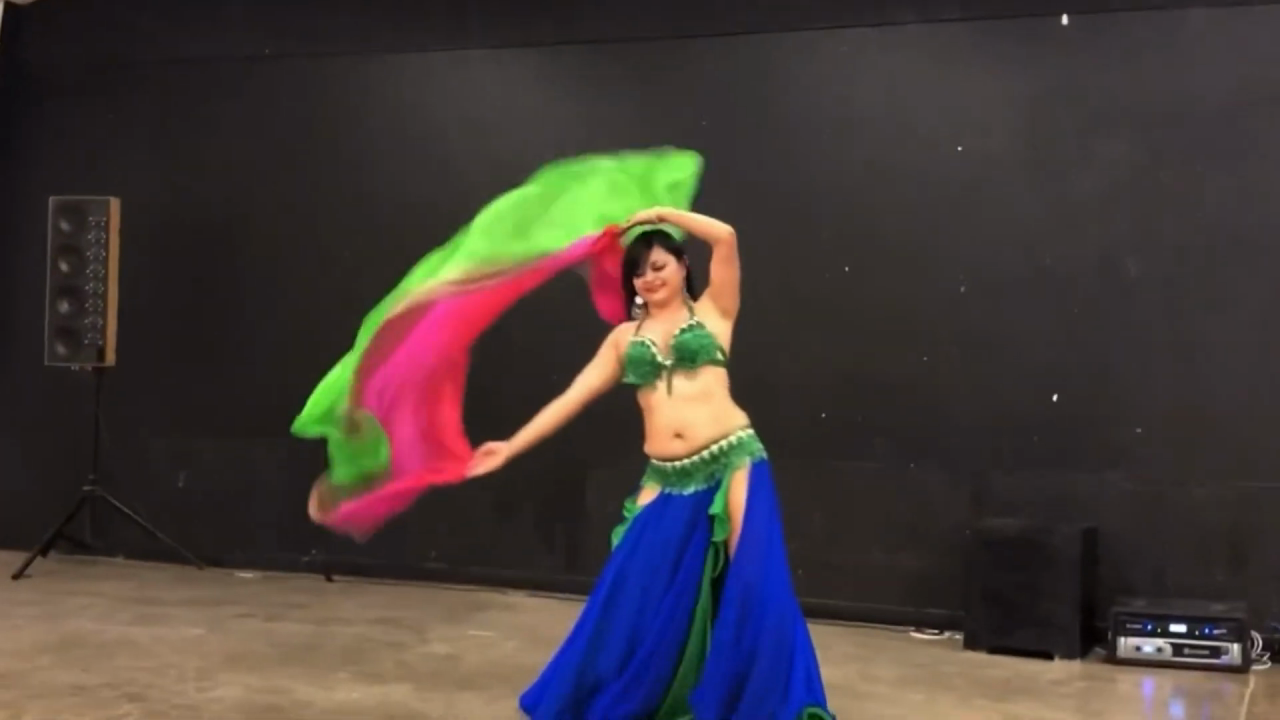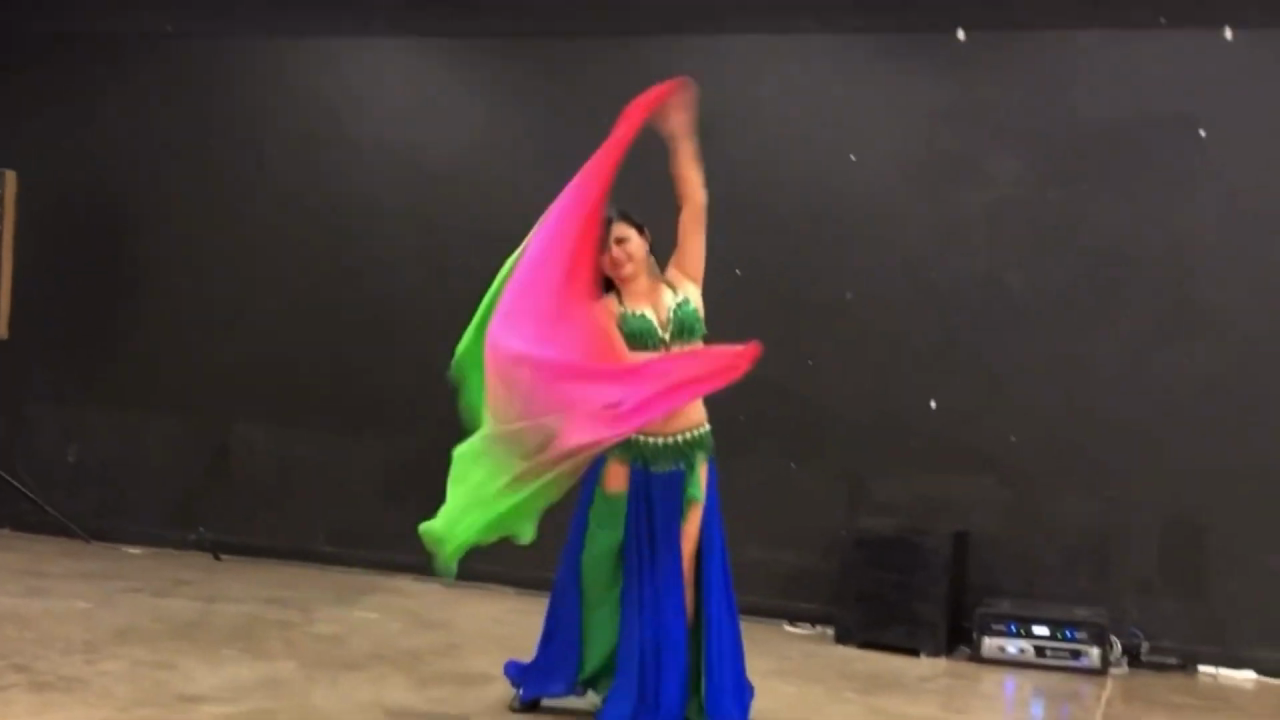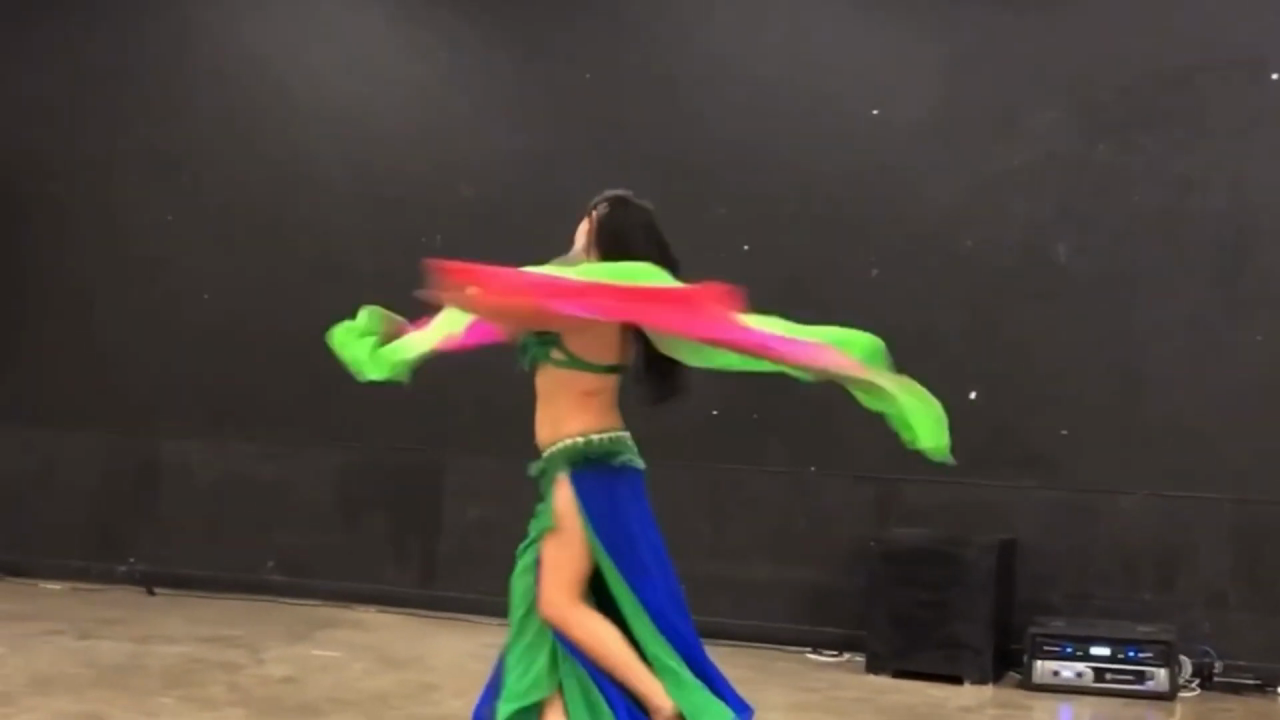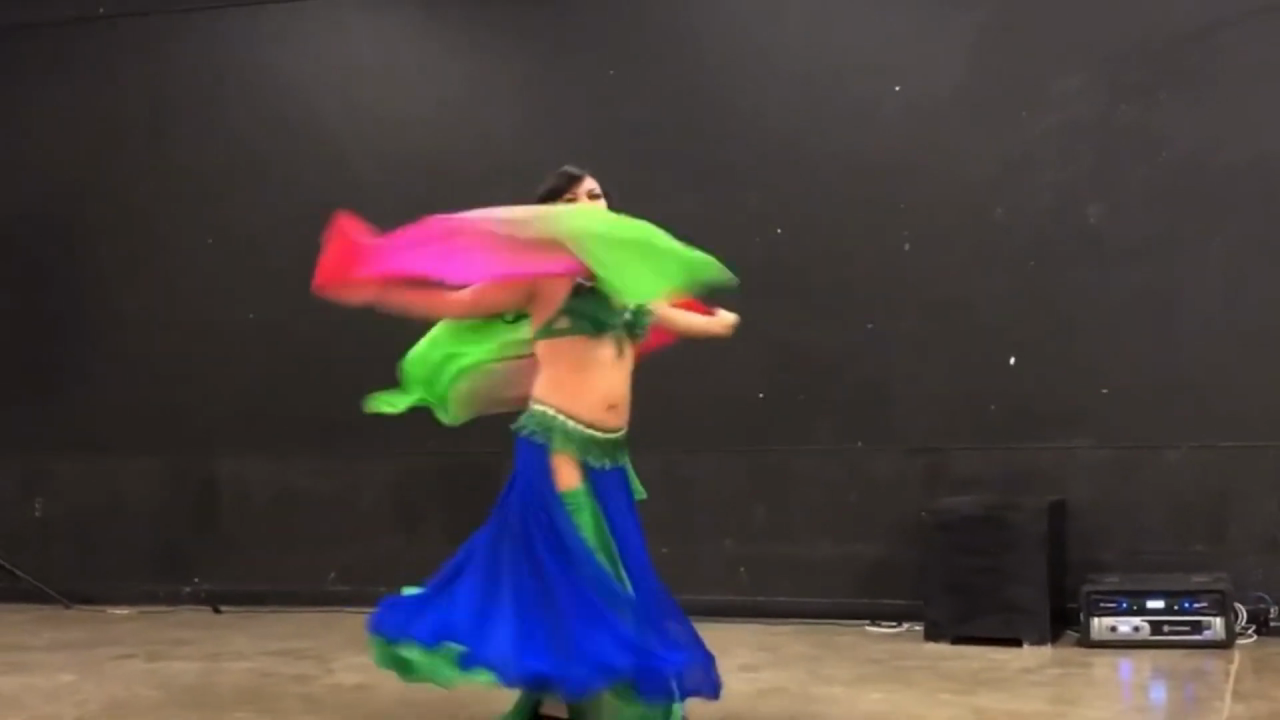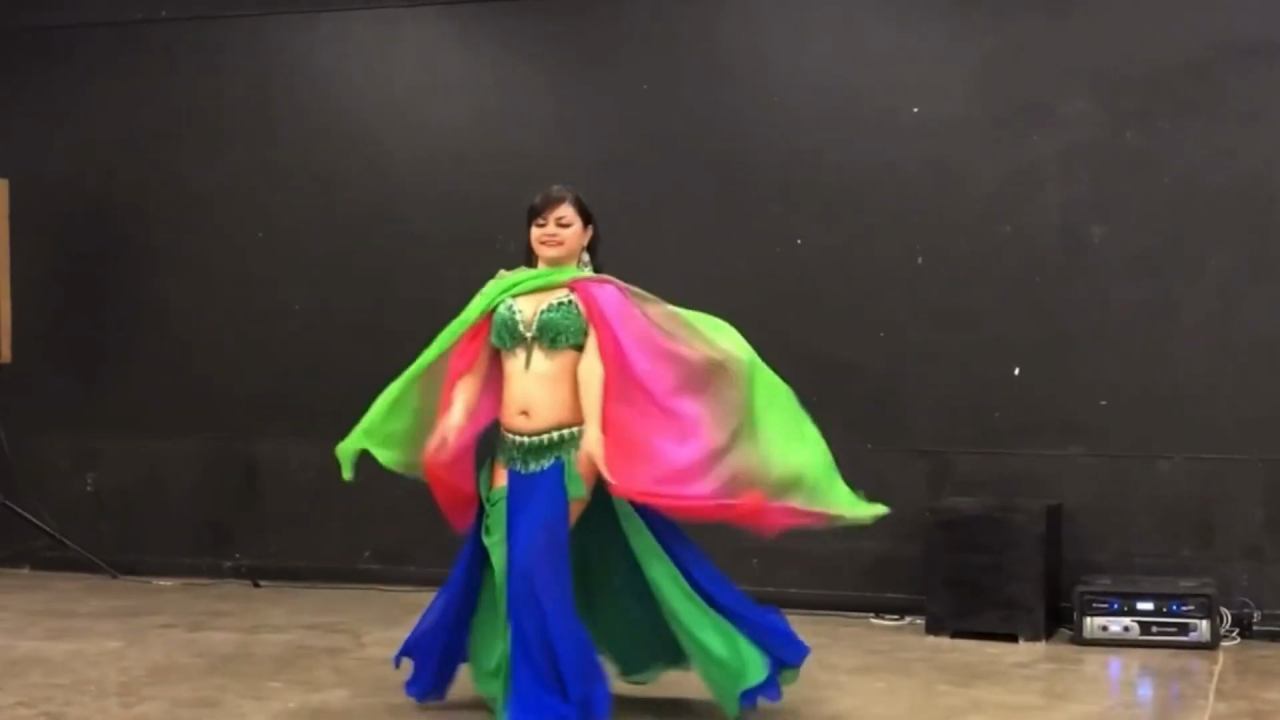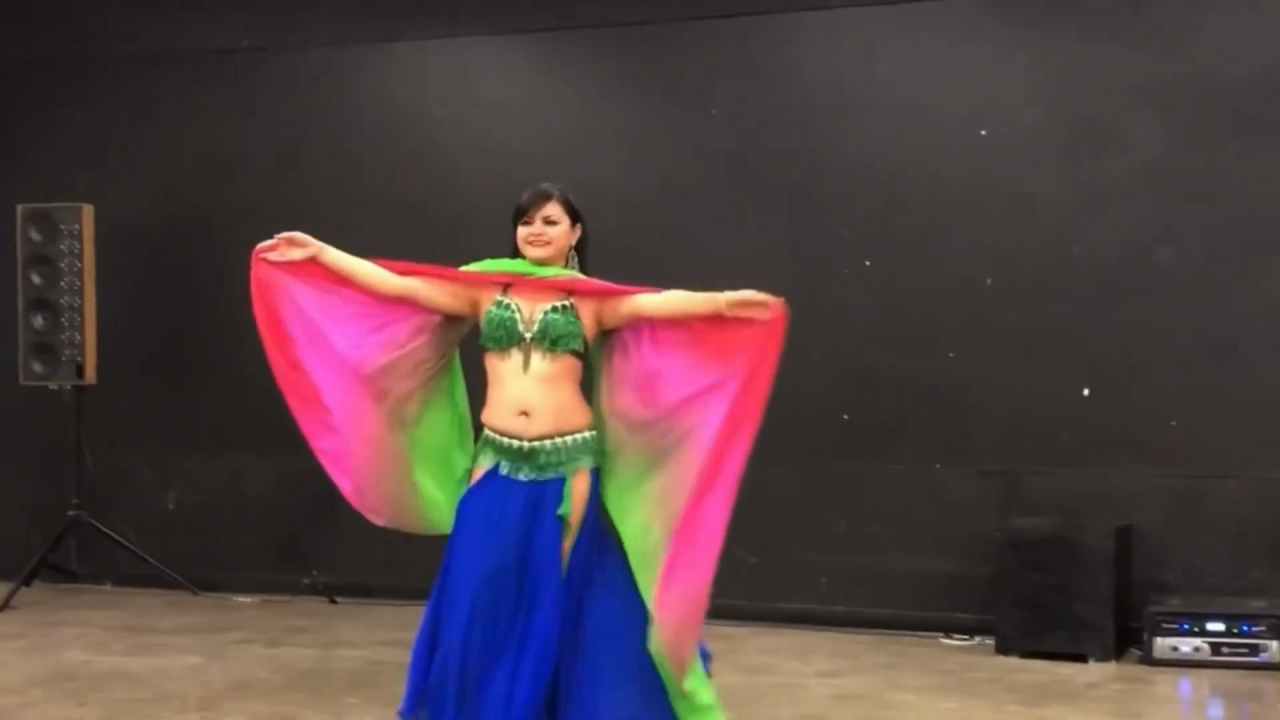
dt=0.7s
person 1, frame 1
left shoulder: (712, 312)
right shoulder: (625, 336)
left elbow: (725, 237)
right elbow: (573, 396)
left wrist: (662, 215)
right wrist: (512, 446)
left hip: (732, 460)
right hip: (665, 477)
left knee: (751, 580)
right knee: (630, 584)
person 1, frame 2
left shoulder: (685, 282)
right shoulder: (604, 311)
left elbow: (694, 203)
right elbow: (620, 362)
left wrist: (680, 133)
left hip: (689, 450)
right hip: (629, 452)
left knee: (681, 570)
right knee: (609, 562)
person 1, frame 3
left shoulder: (575, 289)
right shoulder: (630, 297)
left hip: (584, 465)
right hip: (601, 460)
left knee: (561, 605)
right knee: (538, 590)
person 1, frame 4
right shoulder: (538, 274)
left elbow: (666, 315)
right elbow: (467, 303)
left wrist: (717, 323)
right wrist: (400, 293)
left hip: (606, 452)
right hip: (554, 443)
left knee: (610, 576)
right knee: (568, 572)
person 1, frame 5
left shoulder: (596, 296)
right shoulder: (501, 294)
left elbow: (596, 369)
right elbow: (477, 371)
left wrist: (593, 436)
right wrist: (452, 427)
left hip: (567, 451)
right hip: (508, 452)
left knee: (539, 570)
right knee: (512, 572)
person 1, frame 6
left shoulder: (593, 298)
right shoulder: (483, 289)
left elbow: (658, 303)
right elbow: (394, 285)
left wrist: (721, 303)
right wrist: (319, 251)
left hip: (567, 458)
right hip: (496, 457)
left knee: (541, 592)
right knee: (476, 588)
